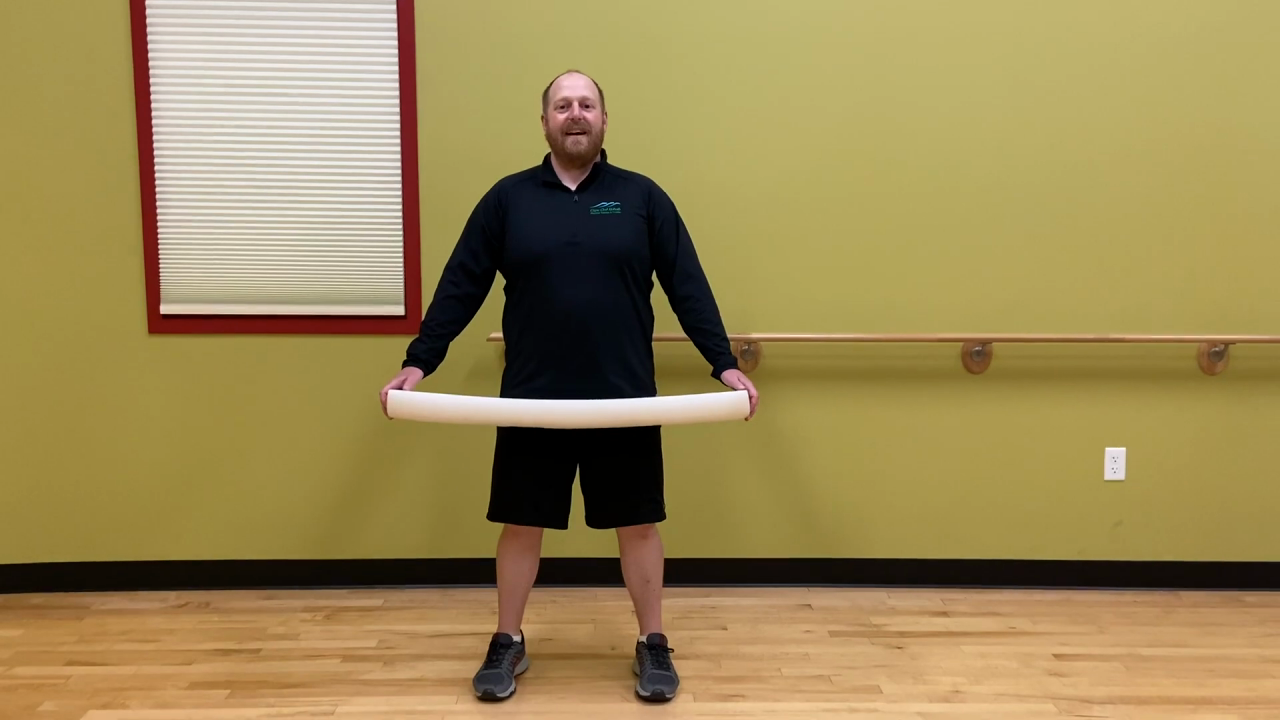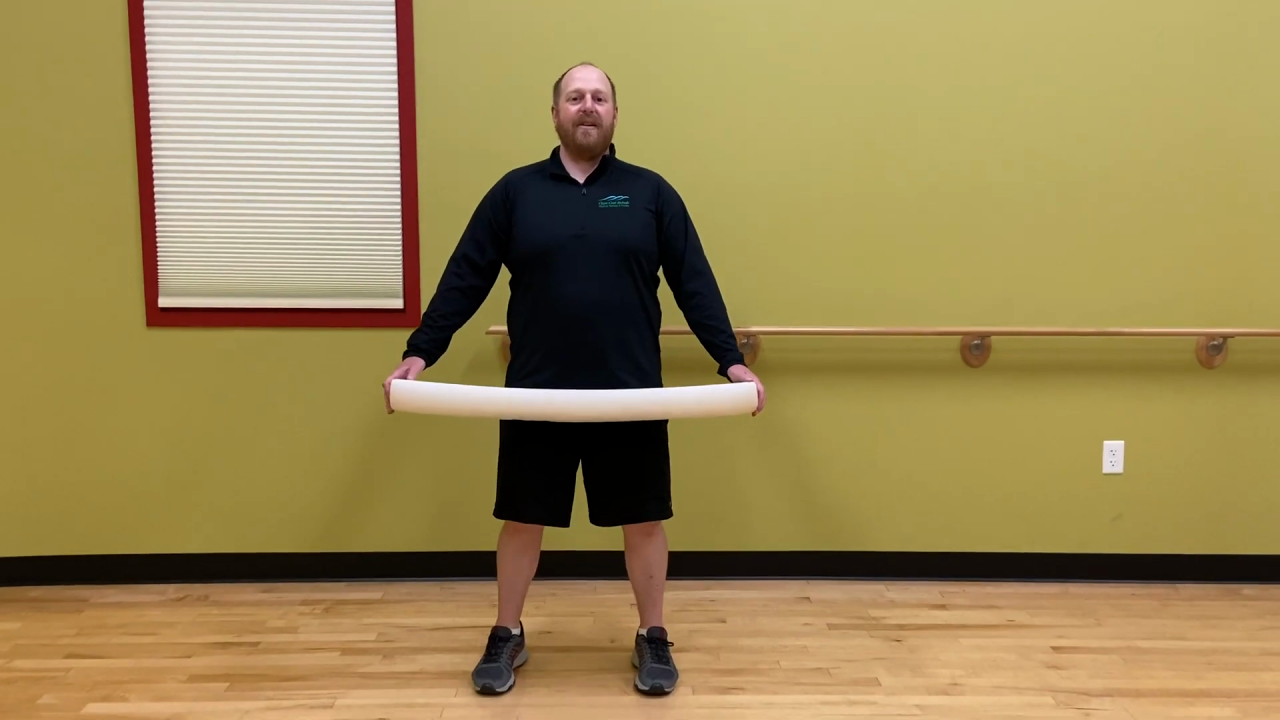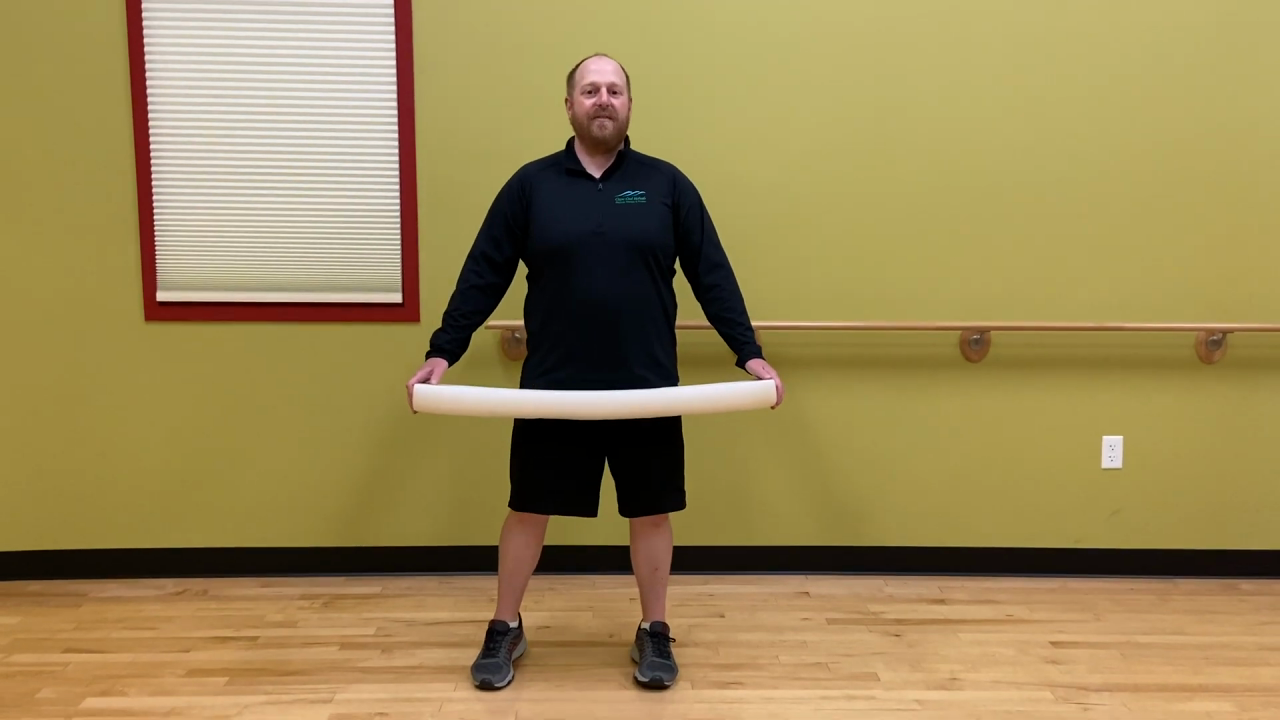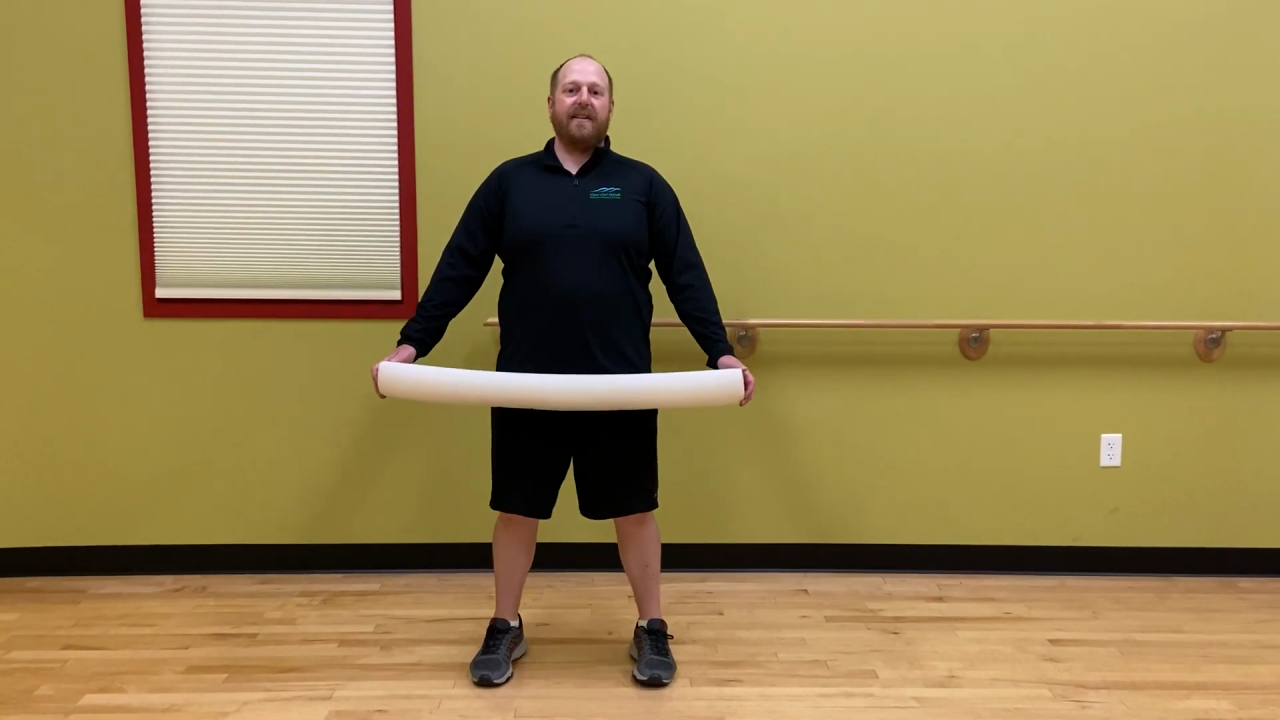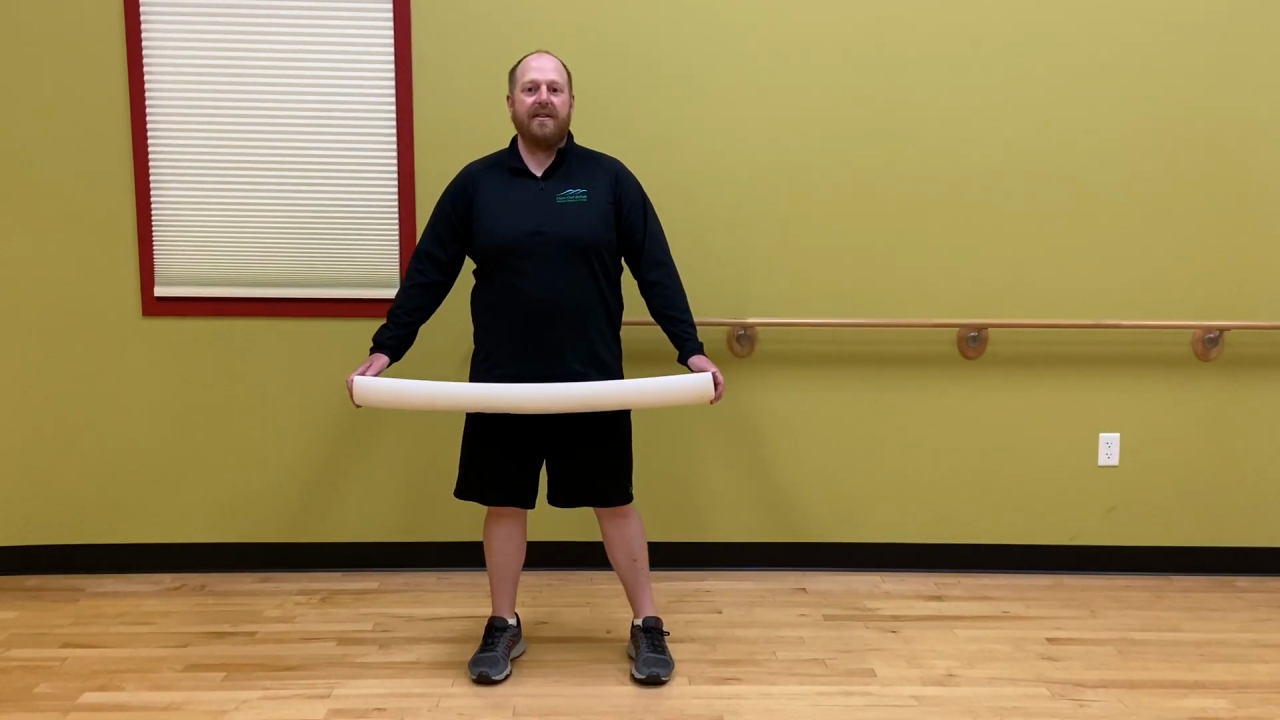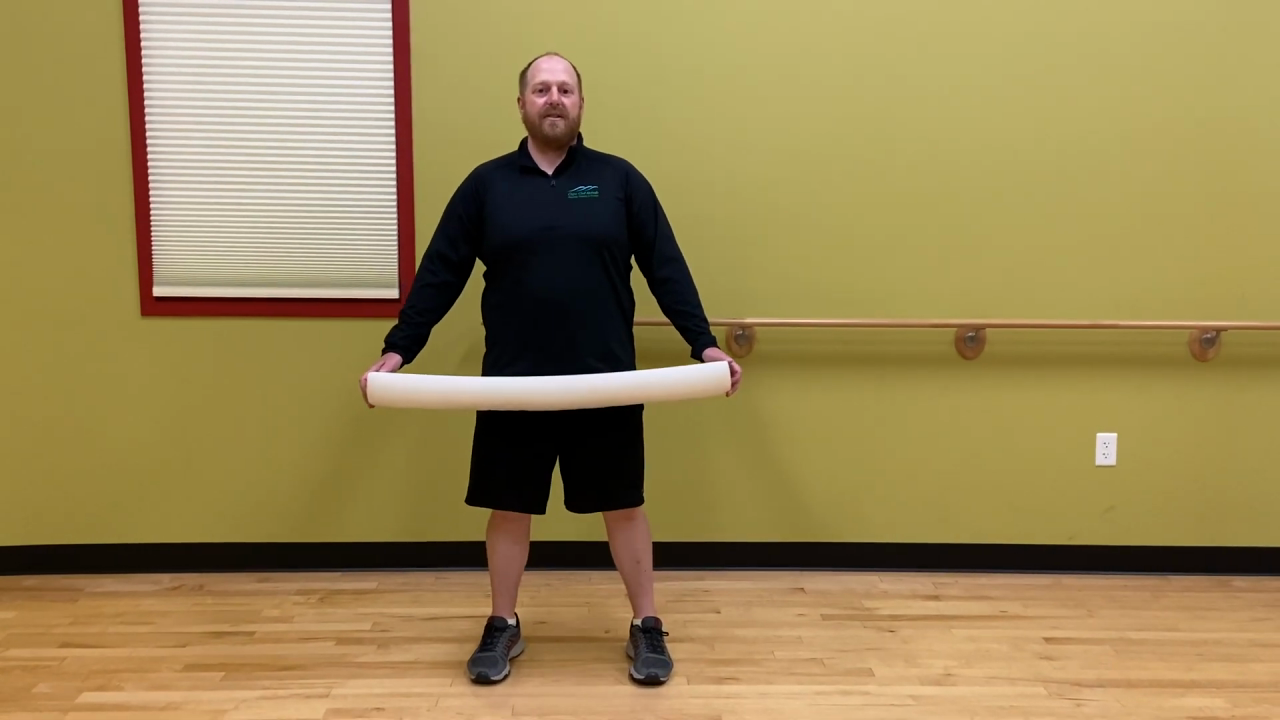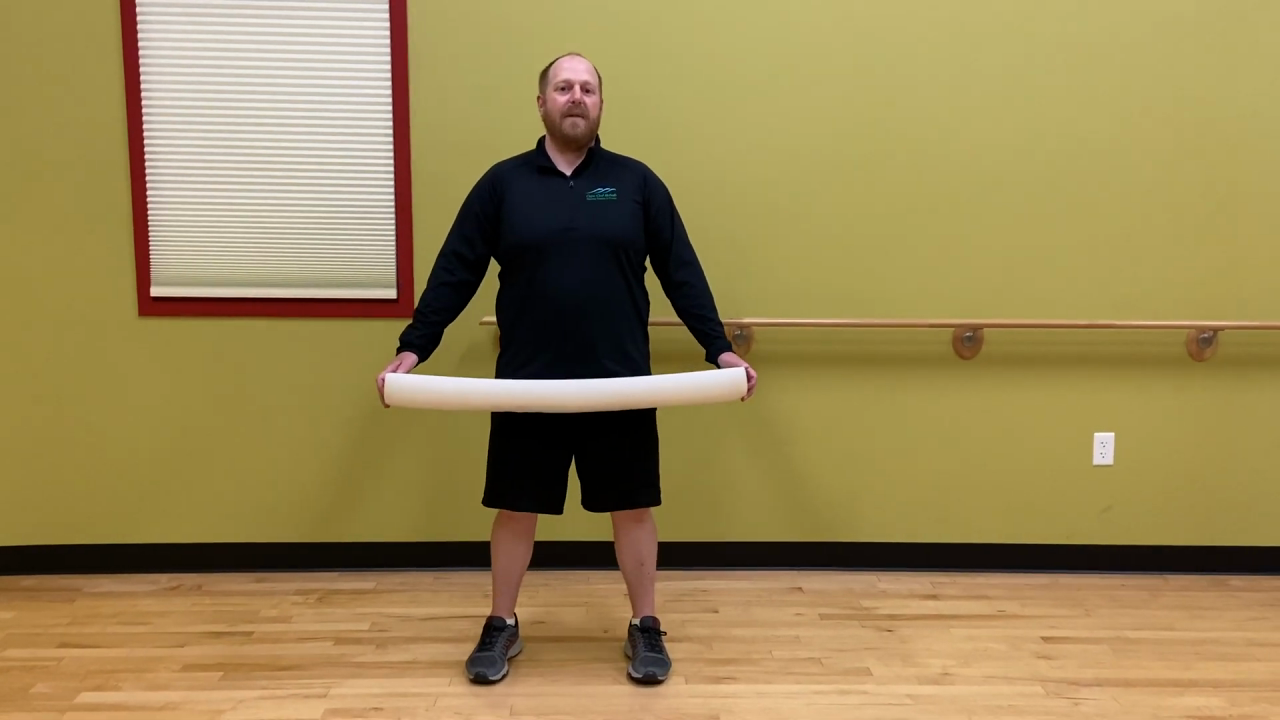
dt=0.5s
person 1, frame 1
left shoulder: (642, 197)
right shoulder: (506, 199)
left elbow: (687, 287)
right elbow: (460, 287)
left wrist: (723, 363)
right wrist: (418, 361)
left hip: (624, 400)
right hip: (531, 401)
left knee: (638, 524)
right knee: (520, 524)
left ankle: (653, 645)
right ankle: (507, 643)
person 1, frame 2
left shoulder: (651, 192)
right shoulder: (515, 191)
left elbow: (694, 284)
right elbow: (465, 279)
left wrist: (731, 360)
right wrist: (420, 351)
left hip: (631, 396)
right hip: (535, 397)
left knee: (643, 522)
right knee: (521, 522)
left ankle: (652, 638)
right ankle: (506, 636)
person 1, frame 3
left shoulder: (666, 184)
right shoulder: (530, 185)
left elbow: (711, 275)
right elbow: (483, 275)
left wrist: (749, 353)
right wrist: (442, 352)
left hip: (645, 390)
right hip: (551, 391)
left knee: (651, 514)
right knee: (527, 511)
left ankle: (653, 632)
right ankle: (504, 629)
person 1, frame 4
left shoulder: (643, 185)
right shoulder: (510, 182)
left elbow: (685, 276)
right elbow: (459, 270)
left wrist: (720, 352)
right wrist: (412, 341)
left knee: (634, 513)
right knee: (516, 512)
left ankle: (651, 629)
right ankle: (506, 627)
person 1, frame 5
left shoulder: (610, 179)
right shoulder: (476, 183)
left elbow: (655, 270)
right elbow: (429, 273)
left wrist: (691, 349)
right wrist: (385, 348)
left hip: (595, 384)
right hip: (502, 385)
left knee: (615, 503)
right knee: (504, 505)
left ankle: (647, 626)
right ankle: (504, 626)
person 1, frame 6
left shoulder: (619, 179)
right shoulder: (485, 184)
left elbow: (666, 269)
right elbow: (440, 274)
left wrist: (703, 343)
right wrist: (398, 348)
left hip: (606, 384)
right hip: (513, 386)
left knee: (623, 507)
right knee: (508, 509)
left ankle: (646, 627)
right ankle: (502, 626)
person 1, frame 7
left shoulder: (636, 182)
right shoulder: (502, 183)
left elbow: (681, 272)
right elbow: (454, 273)
left wrist: (719, 348)
right wrist: (413, 347)
left hip: (620, 384)
right hip: (526, 386)
left knee: (632, 507)
right knee: (515, 509)
left ankle: (645, 628)
right ankle: (501, 626)
